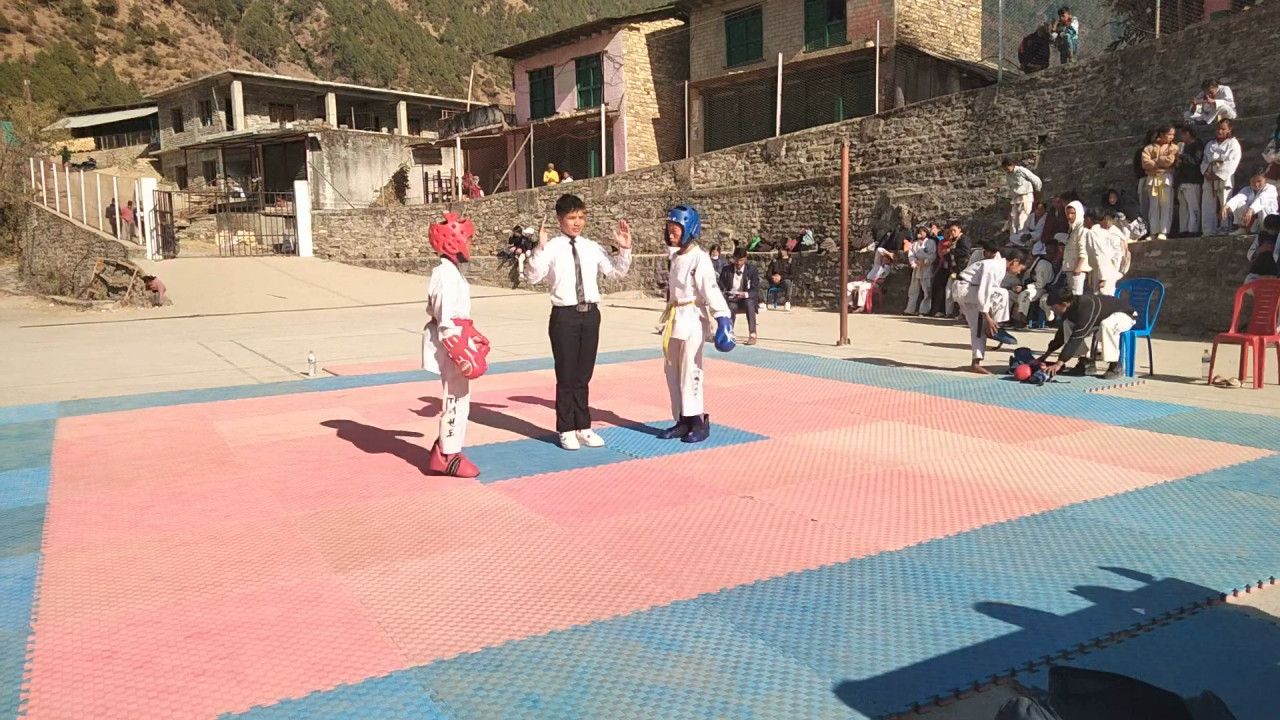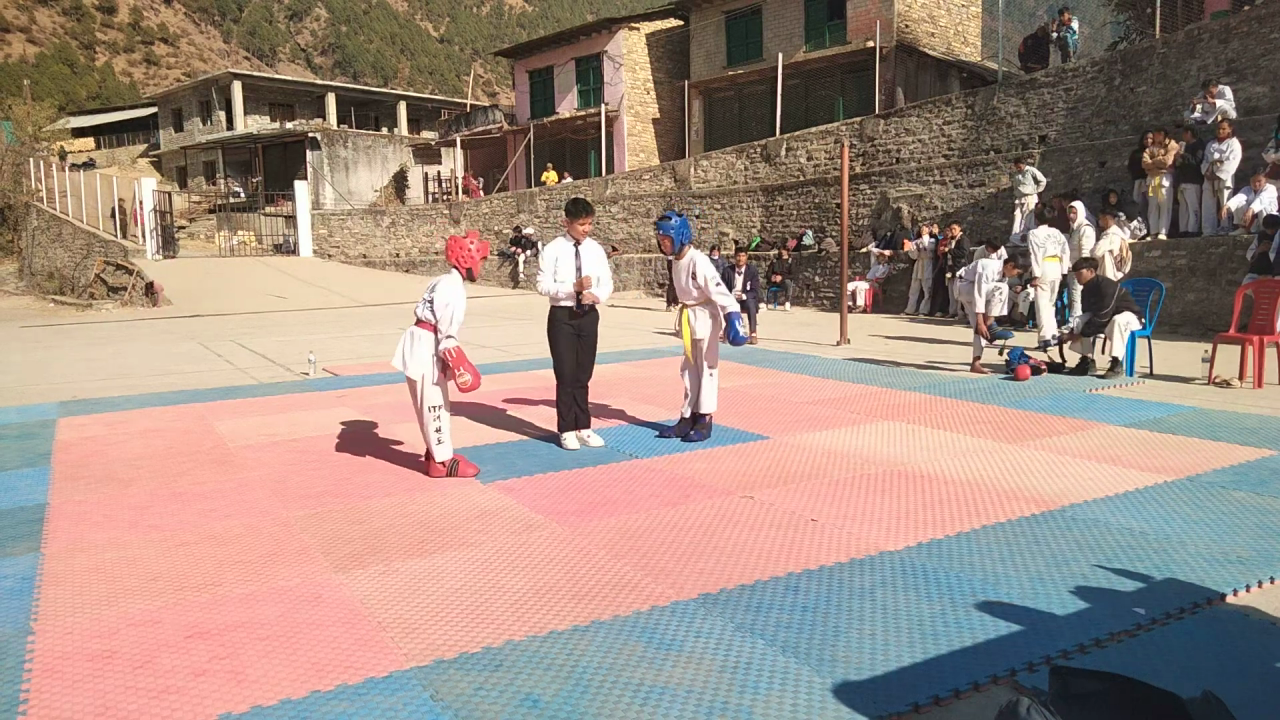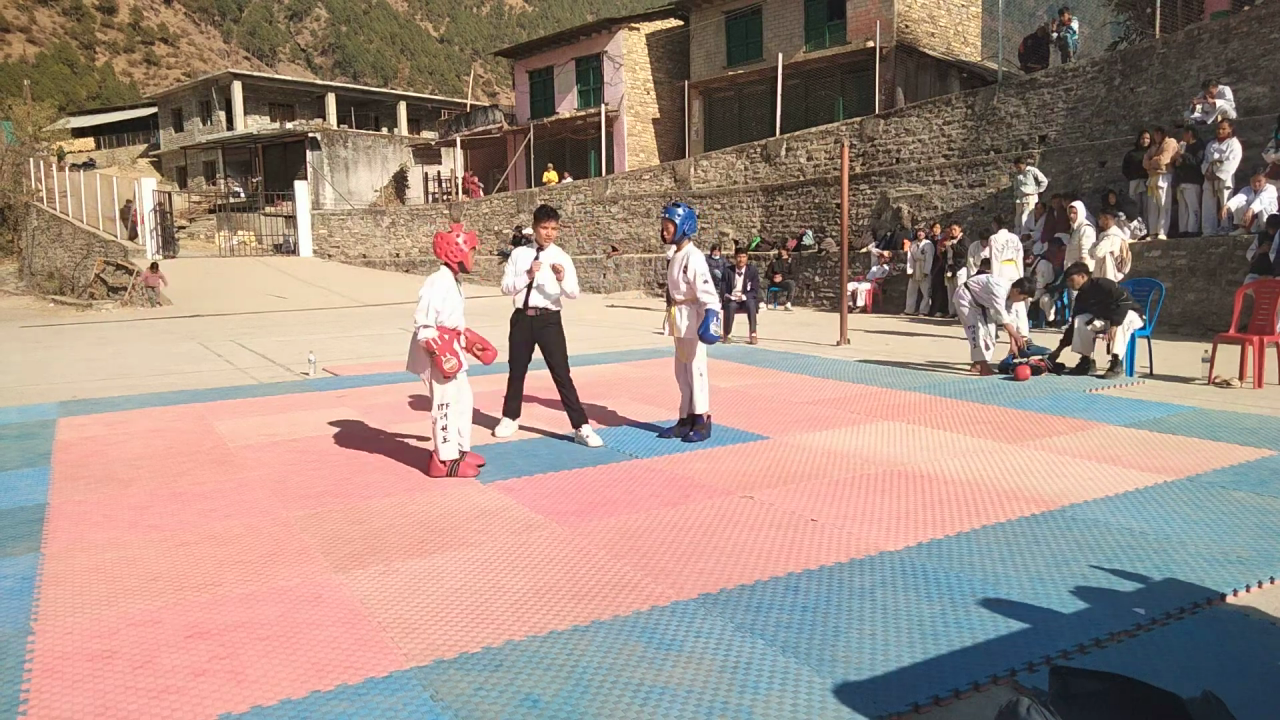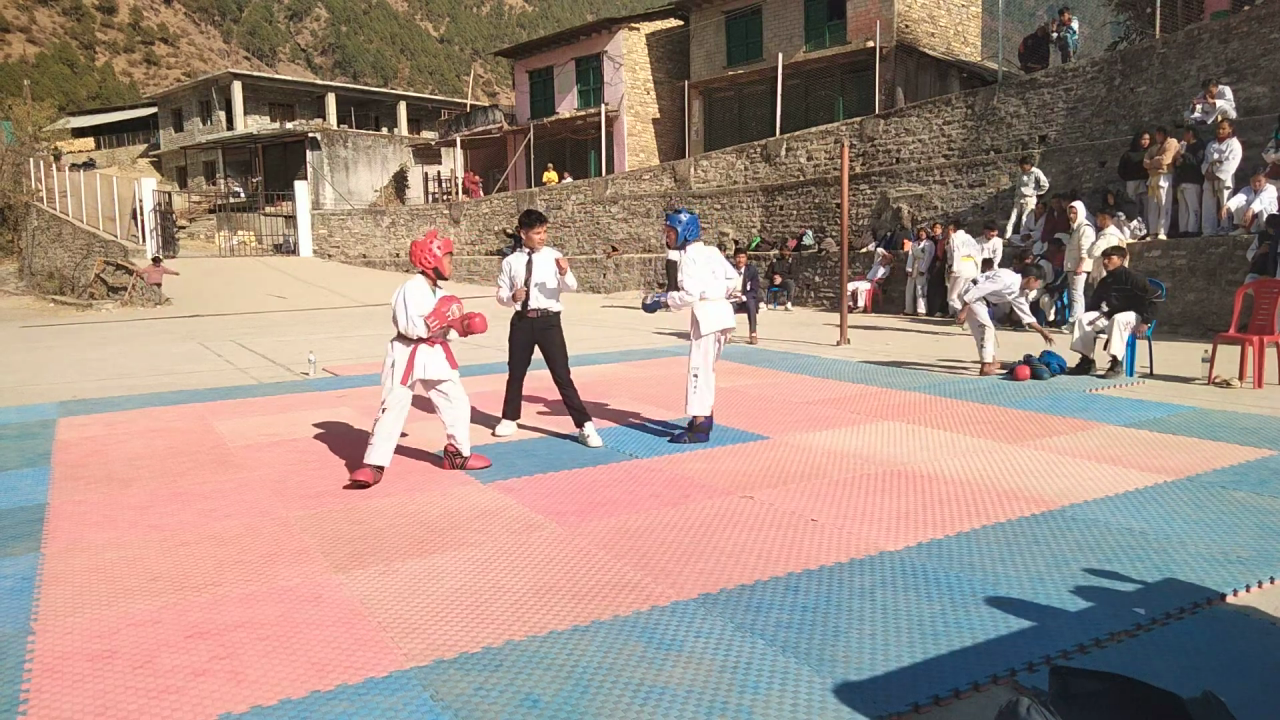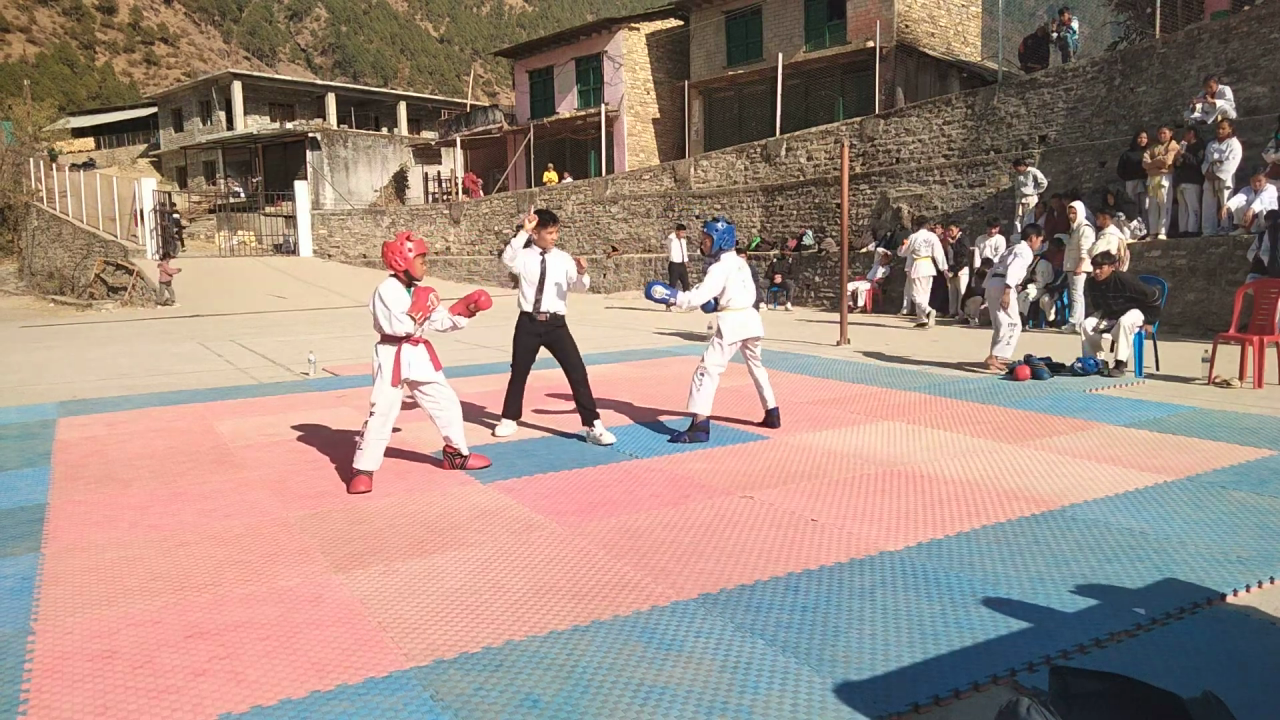
dt=0.7s
person 1, frame 1
left shoulder: (450, 272)
right shoulder: (446, 275)
right elbow: (446, 321)
left wrist: (473, 335)
right wrist: (463, 353)
left hip: (447, 339)
right hip: (448, 340)
left knee: (454, 398)
right knee: (456, 398)
left ankle: (445, 451)
right ankle: (446, 455)
person 1, frame 2
left shoulder: (446, 281)
right shoulder: (454, 288)
right elbow: (448, 331)
left wrist: (450, 361)
right wrist: (459, 365)
left hip: (420, 341)
right hip: (428, 346)
left knee: (430, 405)
right knee: (434, 405)
left ankle: (439, 453)
right ankle: (442, 461)
person 1, frame 3
left shoulder: (454, 281)
right shoulder: (437, 282)
right elbow: (423, 323)
left wrist: (472, 341)
right wrist: (440, 351)
left hip: (450, 346)
right hip: (437, 349)
left knee: (462, 399)
right knee: (445, 403)
left ankle: (459, 451)
right ankle: (444, 460)
person 1, frame 4
left shoulder: (439, 292)
right shoulder: (412, 288)
right elbow: (412, 328)
left wrist: (464, 324)
right wrist: (442, 316)
left hip: (435, 354)
right hip: (407, 355)
left knee: (457, 402)
right knee: (393, 409)
left ankle: (458, 453)
right ankle: (372, 466)
person 1, frame 5
left shoulder: (419, 291)
right shoulder: (386, 290)
left elbow: (441, 321)
right elbow: (397, 326)
left wrist: (466, 309)
right wrist: (419, 309)
left hip: (420, 355)
right hip: (392, 357)
left knee: (447, 403)
right knee: (381, 413)
left ankle: (457, 454)
right ankle: (362, 470)
person 2, frame 1
left shoulder: (592, 248)
right shoulder: (551, 248)
left elbow: (617, 271)
right elbow: (533, 276)
left wrist: (625, 249)
right wrist: (539, 248)
left hip: (590, 314)
right hip: (565, 315)
left knee: (583, 375)
right knee: (566, 375)
left ankle: (583, 427)
right ankle: (566, 430)
person 2, frame 2
left shoulder: (596, 249)
right shoulder: (553, 249)
left elbow: (605, 281)
right elbow: (543, 285)
left wrist: (598, 295)
right wrist: (573, 287)
left hip: (588, 315)
right hip: (562, 316)
left knee: (583, 375)
right knee: (566, 375)
left ankle: (583, 428)
right ankle: (567, 430)
person 2, frame 3
left shoulder: (561, 257)
right shoulder: (519, 254)
left elbow: (573, 293)
right elbow: (506, 287)
left wrist: (563, 279)
right wrist: (527, 276)
left hip: (549, 319)
right hip: (522, 318)
left knee: (561, 373)
right knee: (516, 372)
left ankle: (582, 427)
right ankle: (510, 418)
person 2, frame 4
left shoulder: (554, 256)
right shoulder: (511, 262)
left elbow: (571, 287)
right elbow: (501, 294)
left wrist: (564, 273)
right wrist: (512, 297)
left hip: (548, 320)
right hip: (522, 321)
left knee: (562, 374)
right knee: (516, 373)
left ankle: (584, 426)
right ankle: (509, 419)
person 2, frame 5
left shoulder: (563, 258)
right shoulder: (523, 257)
left elbow: (579, 287)
right elbow: (507, 259)
left wrist: (581, 273)
right wrist: (524, 231)
left hip: (555, 323)
right hip: (528, 322)
left knee: (576, 370)
right knee: (519, 372)
left ankle: (593, 426)
right ankle: (509, 420)
person 3, frame 1
left shoulder: (699, 258)
right shoulder: (675, 257)
left elbow: (712, 291)
left wrist: (724, 322)
left hip: (693, 320)
right hip: (675, 319)
left knee: (691, 371)
right knee: (673, 372)
left ankle: (699, 421)
right ankle: (683, 421)
person 3, frame 2
left shoulder: (698, 260)
right shoulder: (677, 260)
left elbow: (718, 290)
left wrist: (733, 317)
left hip: (705, 318)
right hip: (689, 318)
left knee: (706, 369)
right knee: (689, 370)
left ankle: (704, 421)
right ankle: (688, 419)
person 3, frame 3
left shoulder: (693, 256)
right shoulder: (675, 255)
left elbow: (707, 290)
left wrist: (711, 315)
left hip: (693, 319)
right hip: (679, 318)
left knee: (696, 370)
right knee: (682, 372)
left ankle: (703, 421)
right ankle: (687, 419)
person 3, frame 4
left shoulder: (689, 257)
right shoulder: (712, 251)
left elbow: (689, 295)
right elbow: (732, 278)
left wrist: (661, 299)
left hip: (706, 314)
right hip: (723, 310)
left knee: (699, 368)
right knee: (705, 368)
left ankle: (700, 425)
right ankle: (705, 416)
person 3, frame 5
left shoulder: (720, 268)
right shoulder: (741, 263)
left elbow: (699, 296)
left wrist: (670, 295)
right wrist: (720, 300)
left hip: (731, 322)
right hip: (750, 318)
left knee: (707, 370)
right knee: (756, 366)
left ankle: (700, 425)
right ankle: (772, 414)
